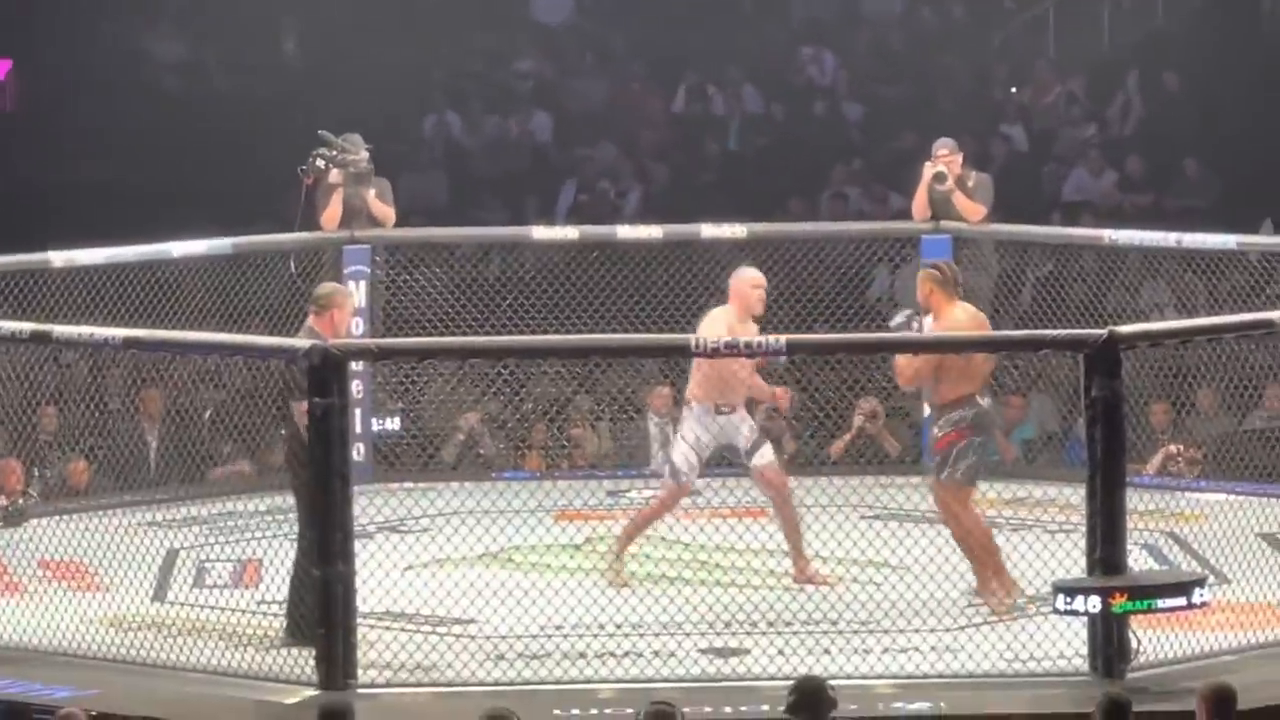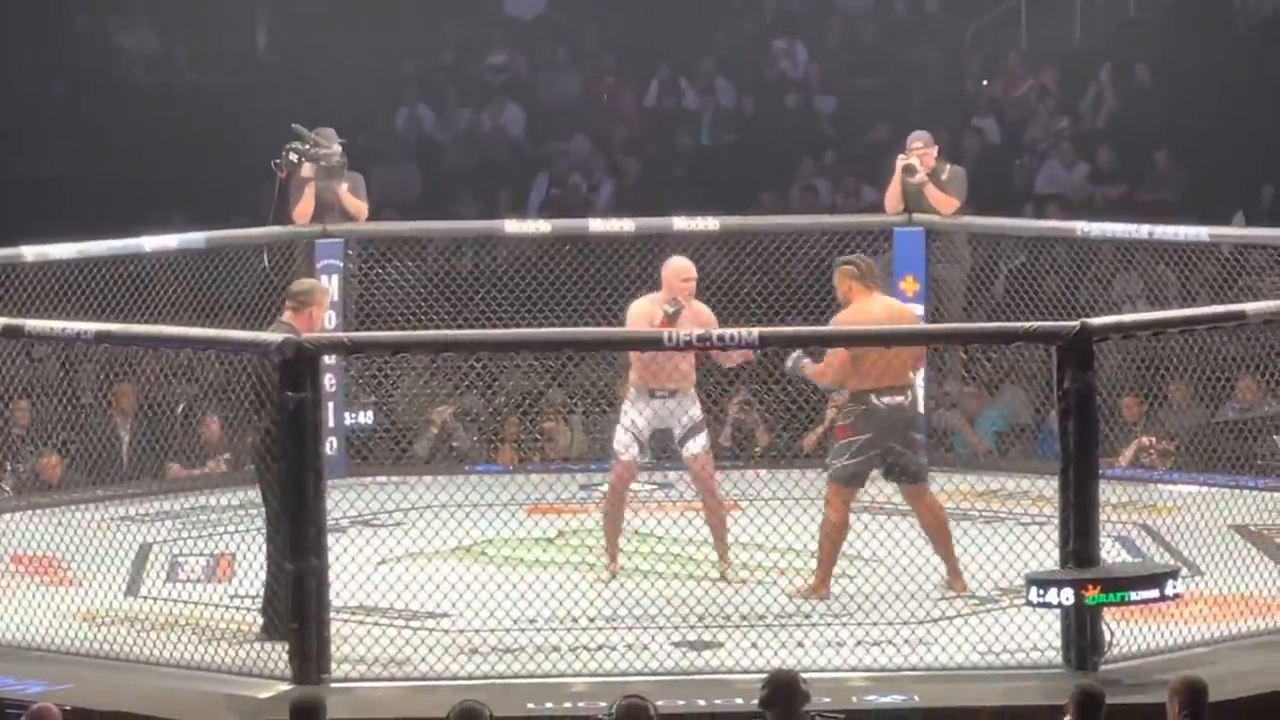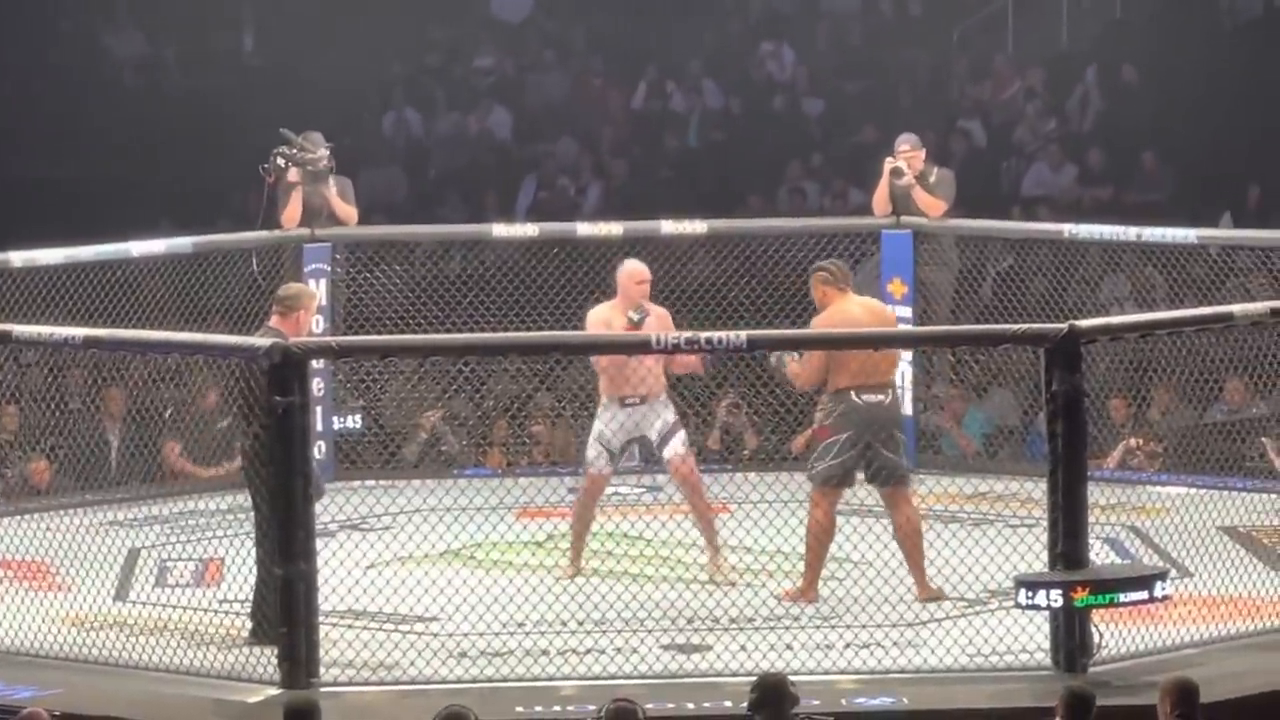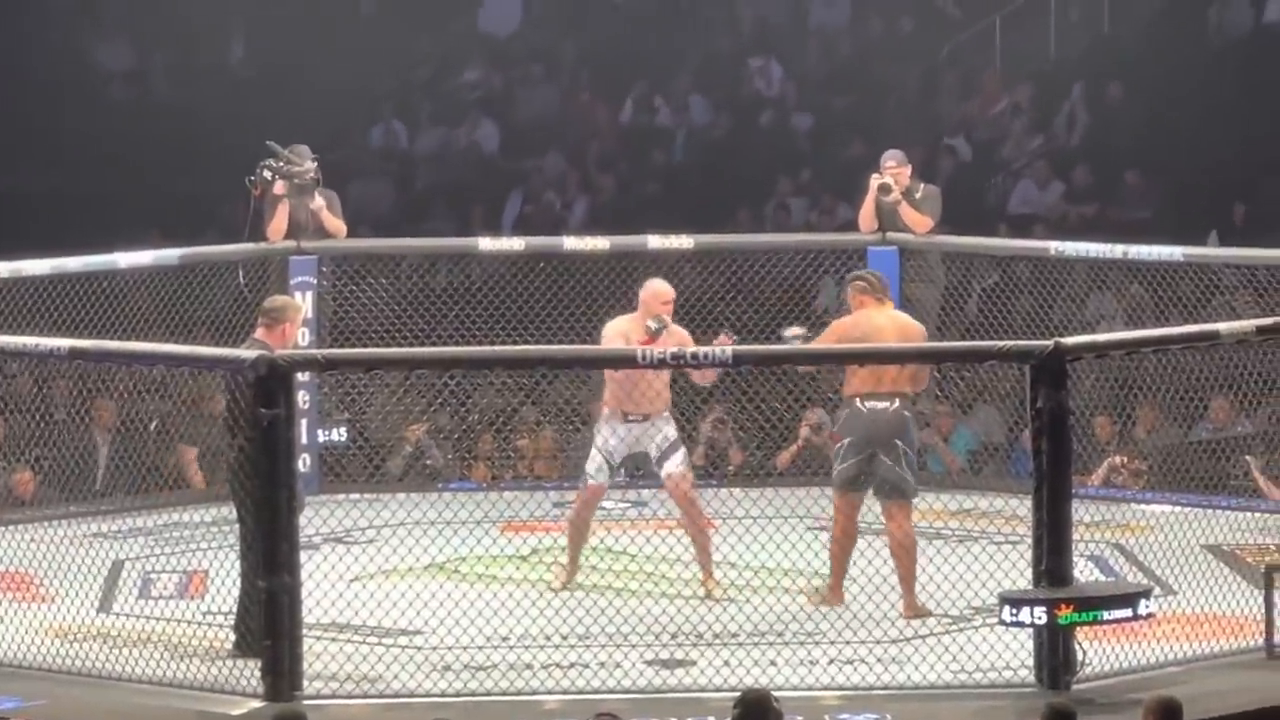
dt=0.5s
person 1, frame 1
left shoulder: (317, 346)
right elbow: (303, 411)
right hip: (313, 458)
left knee: (317, 536)
right knee: (319, 538)
left ankle: (303, 619)
right ankle: (303, 625)
person 1, frame 2
left shoulder: (273, 338)
left hip: (270, 449)
right hip: (283, 453)
left knee: (282, 534)
right knee: (290, 536)
left ankle: (280, 614)
right ankle: (279, 621)
person 1, frame 3
left shoulder: (259, 343)
left hip: (260, 455)
right hip: (274, 459)
left knee: (272, 540)
right knee: (279, 542)
left ankle: (269, 619)
right ankle: (267, 626)
person 1, frame 4
left shoulder: (244, 356)
left hip: (244, 468)
left knee: (256, 552)
right knee: (263, 555)
left ankle: (253, 632)
right ankle: (251, 638)
person 2, frame 1
left shoulder: (944, 329)
right shoulder: (974, 315)
left elbow: (907, 379)
left hip: (959, 420)
right hip: (972, 411)
left knee: (956, 505)
right knee: (949, 501)
left ankle: (1003, 584)
right ankle: (985, 579)
person 2, frame 2
left shoulder: (846, 320)
right shoulder: (907, 313)
left elbow: (831, 378)
right elbow: (920, 363)
left wrist: (801, 365)
left hip: (866, 412)
right hip: (904, 407)
left knee: (837, 499)
right knee: (920, 496)
left ankle: (821, 583)
right ankle: (955, 574)
person 2, frame 3
left shoulder: (825, 321)
right shoulder: (885, 312)
left elbow: (807, 380)
left wrist: (785, 359)
left hip: (847, 410)
right hip: (886, 406)
left knee: (823, 500)
right knee: (899, 499)
left ankle: (809, 586)
right ankle: (923, 583)
person 2, frame 4
left shoulder: (849, 326)
right shoulder: (915, 328)
right elbow: (922, 380)
left hip: (857, 417)
right hip: (899, 417)
left knee: (846, 507)
right knee: (900, 513)
left ankle: (835, 589)
right ankle: (909, 599)
person 3, frame 1
left shoulder: (749, 328)
right shoulder: (718, 319)
right elbow: (723, 367)
left wrist: (772, 393)
left hip: (736, 416)
right hip: (701, 416)
left knee: (779, 487)
right knee: (671, 497)
left ankle: (801, 565)
right ankle: (618, 552)
person 3, frame 2
left shoulder: (701, 313)
right shoulder: (641, 309)
left elbow: (726, 357)
right elbow: (639, 359)
left wrist: (743, 350)
right wrist: (665, 325)
left hip: (682, 401)
right hip: (642, 400)
left knee: (705, 479)
right knee: (619, 480)
left ankle: (724, 559)
right ankle: (612, 559)
person 3, frame 3
left shoulder: (660, 315)
right shoulder: (599, 315)
left elbow: (676, 363)
right elbow: (601, 363)
left wrist: (697, 357)
right wrist: (628, 333)
left hip: (656, 407)
right hip: (615, 410)
left knee: (690, 478)
right knee: (591, 488)
left ankle: (715, 556)
right ankle: (575, 559)
person 3, frame 4
left shoulder: (677, 335)
right shoulder: (617, 329)
left elbow: (704, 378)
right elbow: (618, 375)
right wrist: (646, 341)
left hip: (657, 423)
right hip: (617, 424)
left knee: (687, 498)
right knee: (587, 500)
left ankle: (708, 577)
right ankle: (571, 565)
